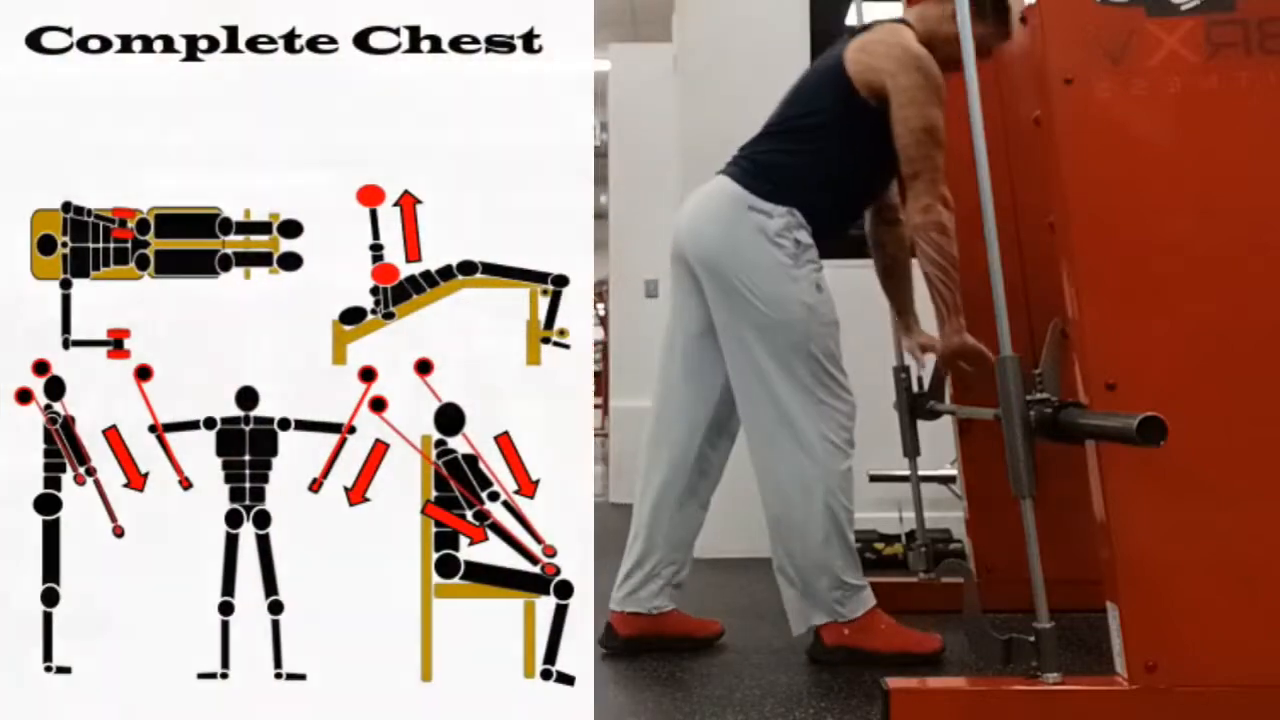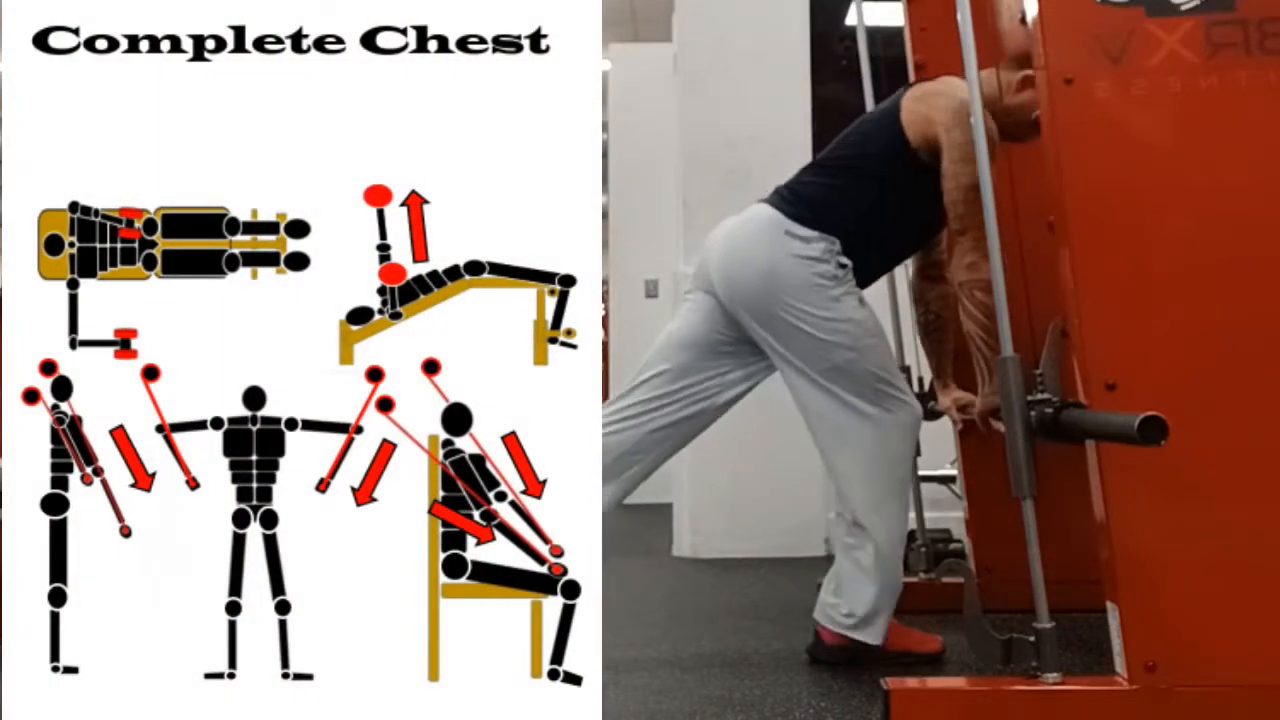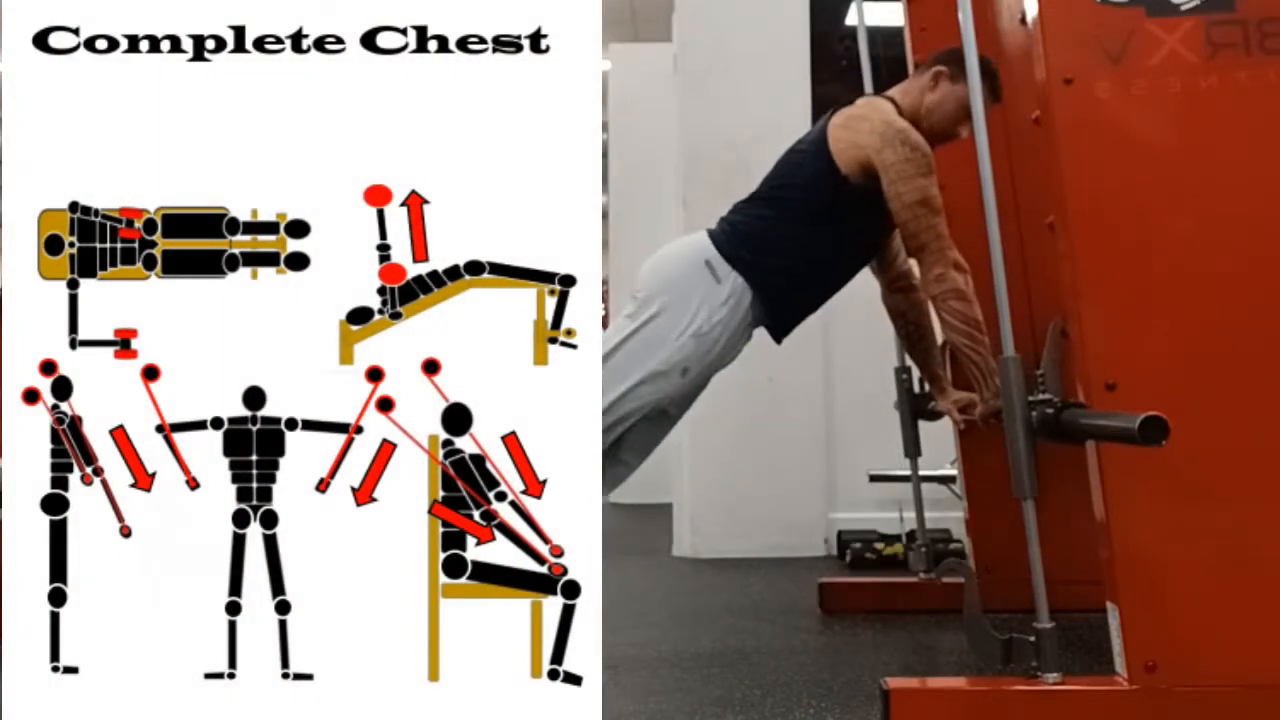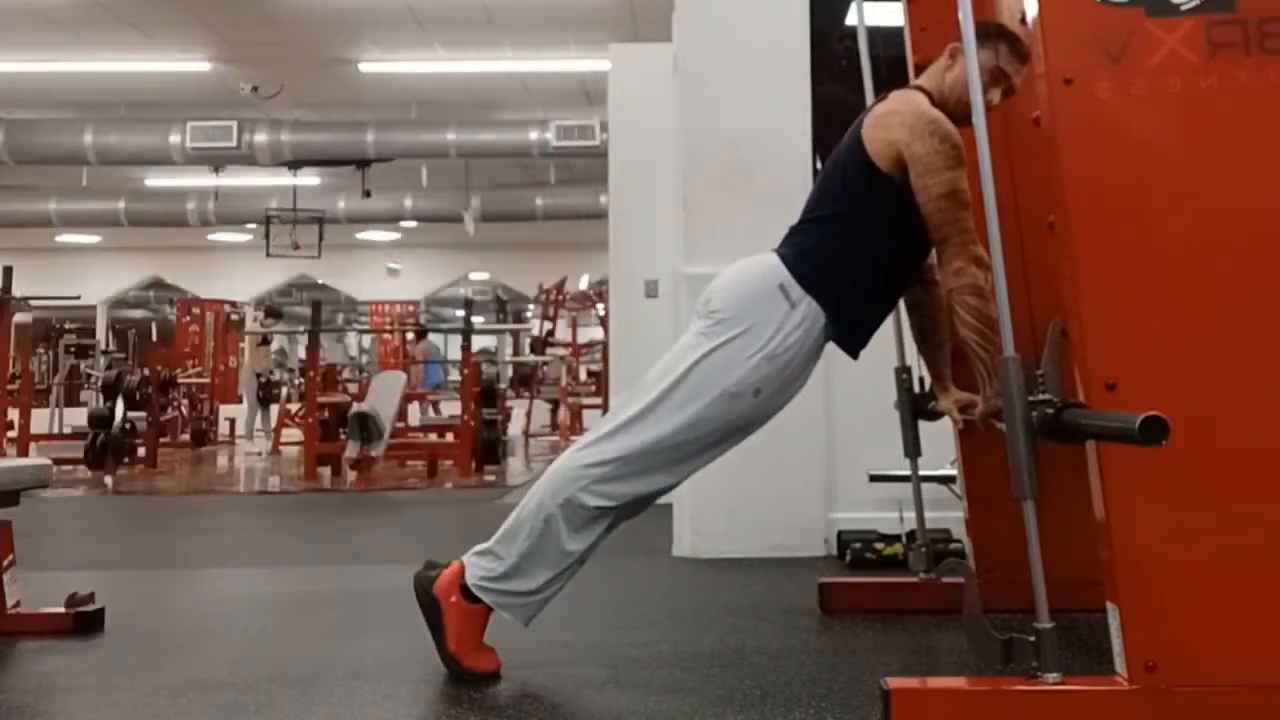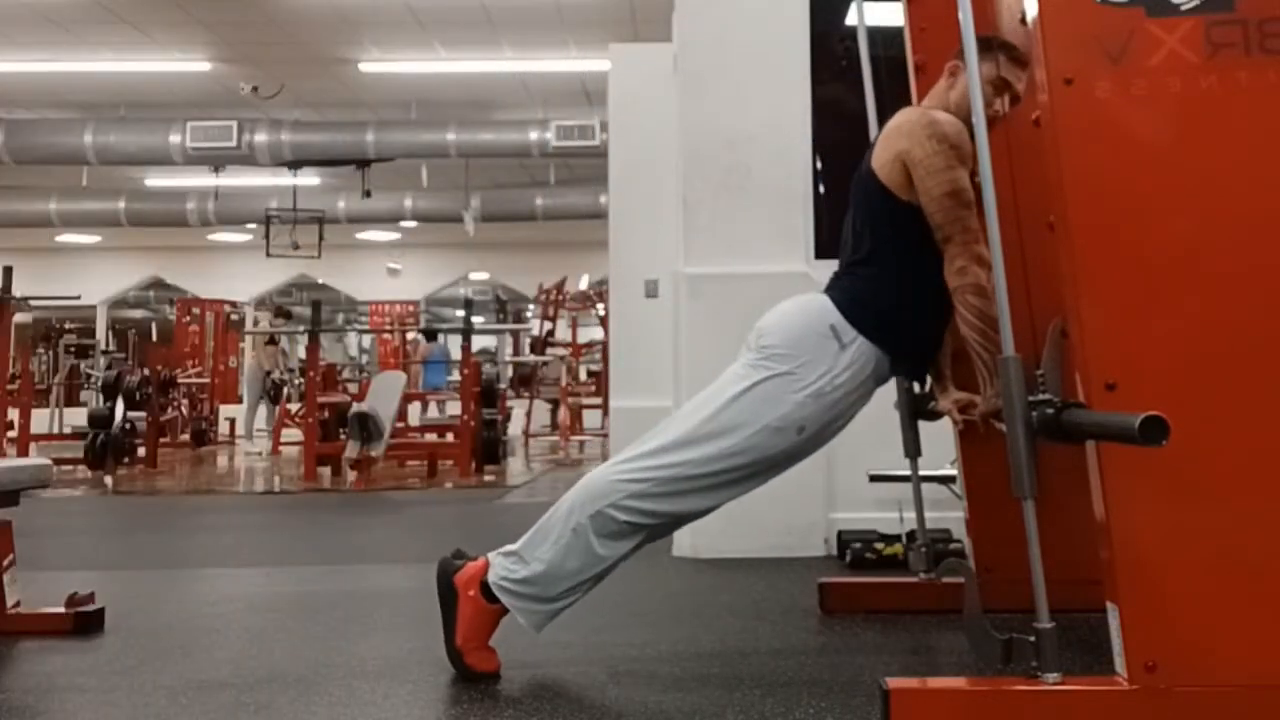
dt=1s
person 1, frame 1
left shoulder: (874, 56)
right shoulder: (908, 58)
left elbow: (888, 212)
right elbow: (928, 204)
left wrist: (908, 326)
right wrist: (951, 325)
left hip: (713, 220)
right hip: (758, 230)
left knee: (692, 425)
right knee: (812, 424)
left ankle: (639, 606)
right ankle: (841, 617)
person 1, frame 2
left shoulder: (934, 117)
right shoulder: (963, 112)
left elbow: (933, 271)
right elbow: (973, 262)
left wrist: (944, 382)
right wrist: (996, 385)
left hip: (744, 247)
right hip: (791, 256)
left knee: (634, 424)
right knee: (884, 421)
right ankle: (855, 624)
person 1, frame 3
left shoulder: (872, 143)
right shoulder: (893, 135)
left elbow: (899, 284)
right elbow: (943, 270)
left wrist: (940, 388)
right wrist: (992, 390)
left hip: (713, 283)
right hip: (709, 286)
left knee: (612, 455)
person 1, frame 4
left shoulder: (910, 135)
right shoulder: (923, 125)
left elbow: (924, 275)
right elbow: (966, 264)
left wrist: (944, 386)
right wrist: (998, 389)
left hip: (785, 314)
right hip: (777, 310)
left knee: (629, 459)
right knee: (624, 457)
left ankle: (482, 579)
right ankle: (471, 586)
person 1, frame 5
left shoulder: (934, 146)
right shoulder: (933, 133)
left elbow: (930, 282)
right elbow: (967, 268)
left wrist: (945, 387)
right wrist: (996, 388)
left hip: (836, 348)
right hip: (825, 348)
left knee: (665, 473)
right knee: (663, 473)
left ankle: (500, 578)
right ankle: (487, 583)
